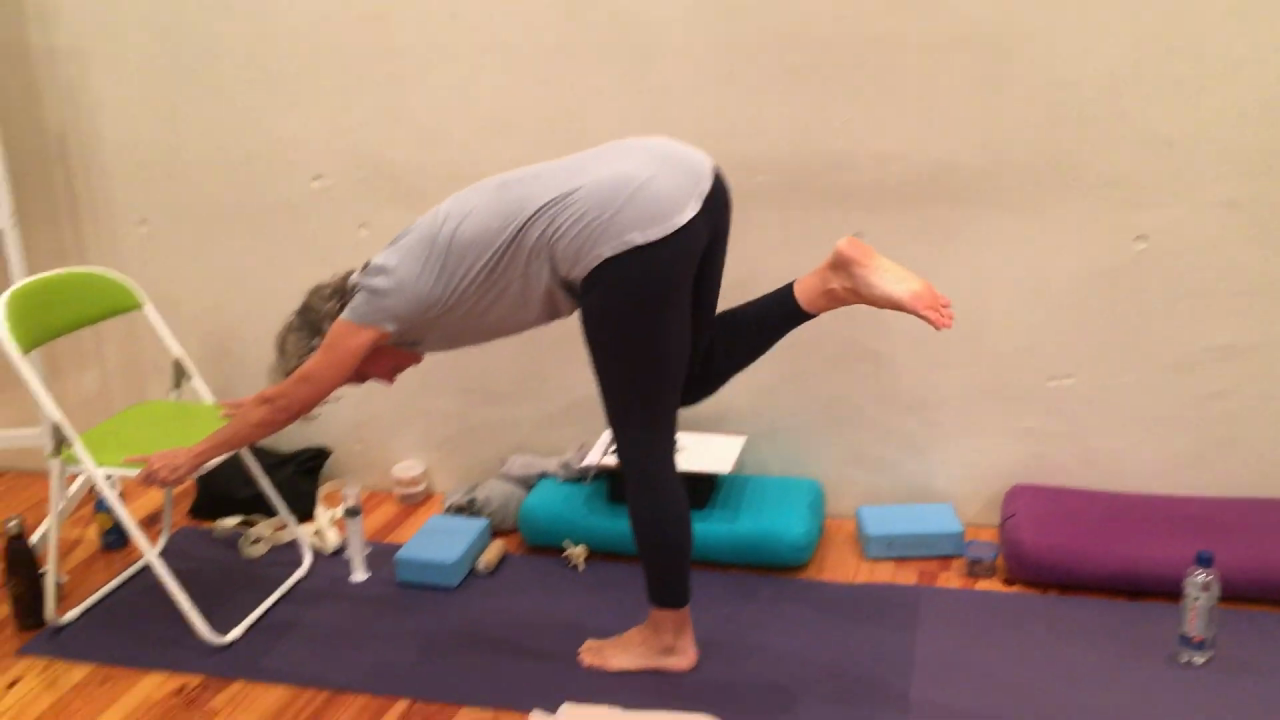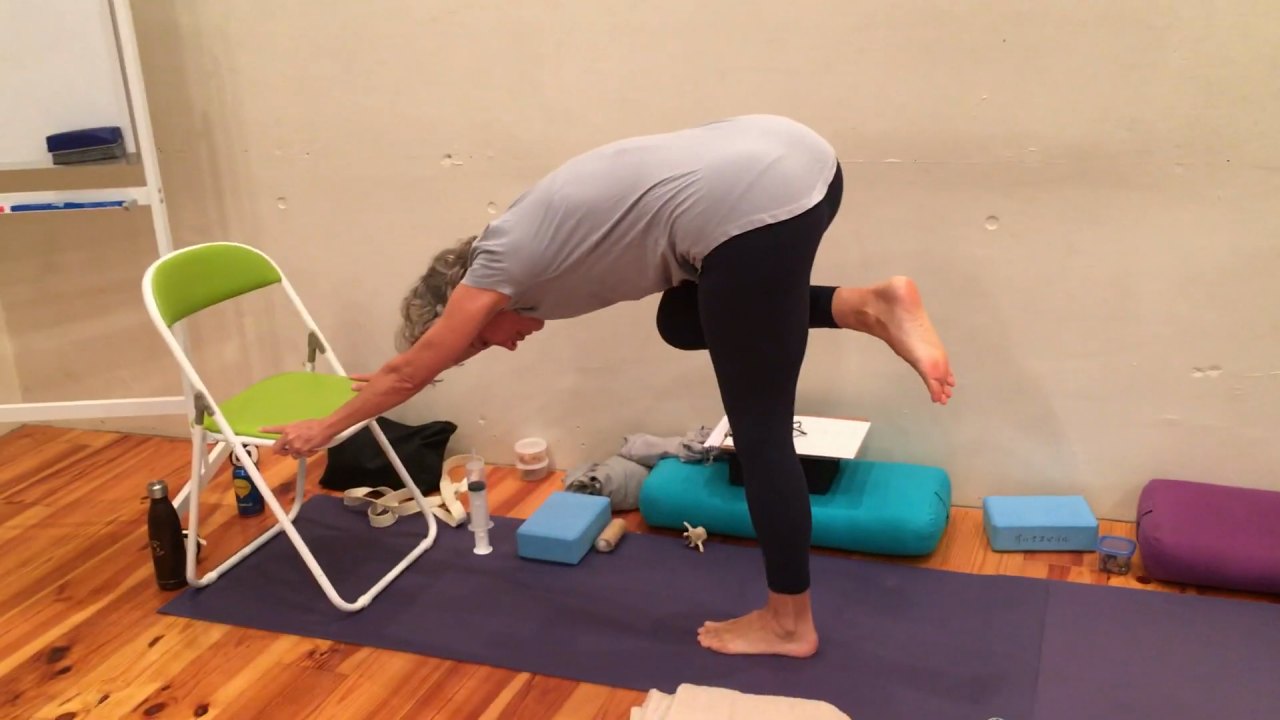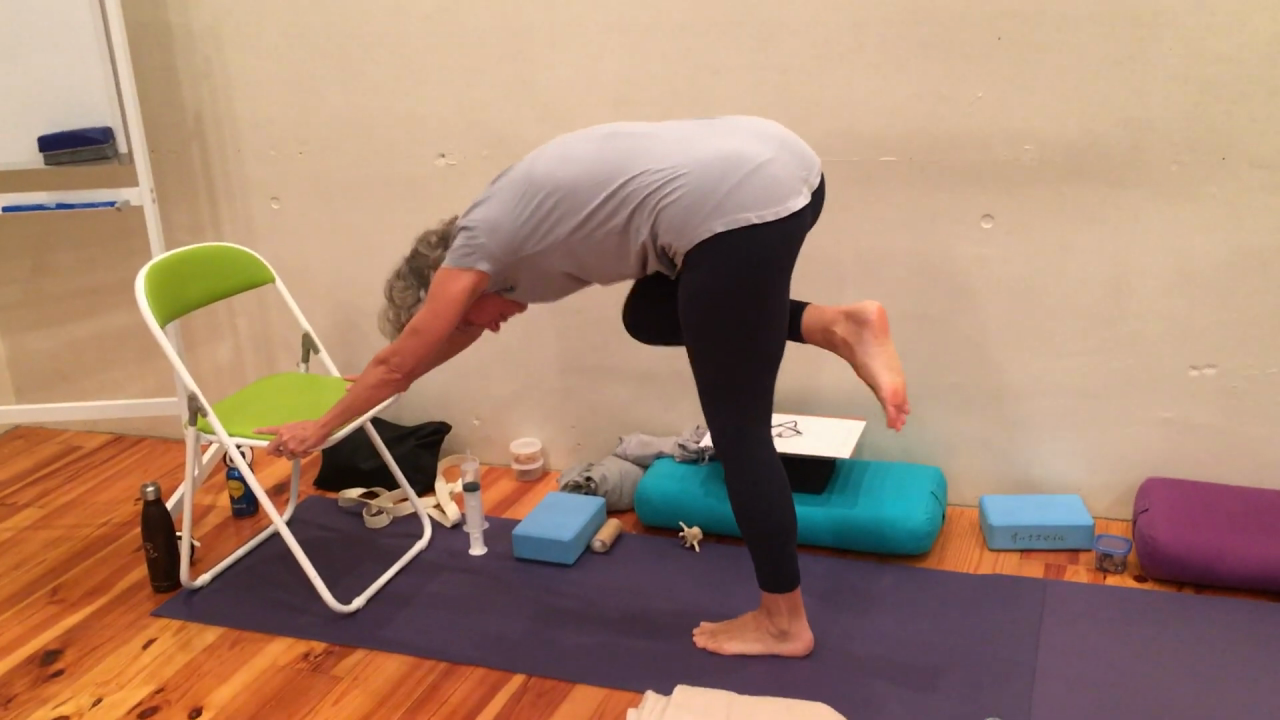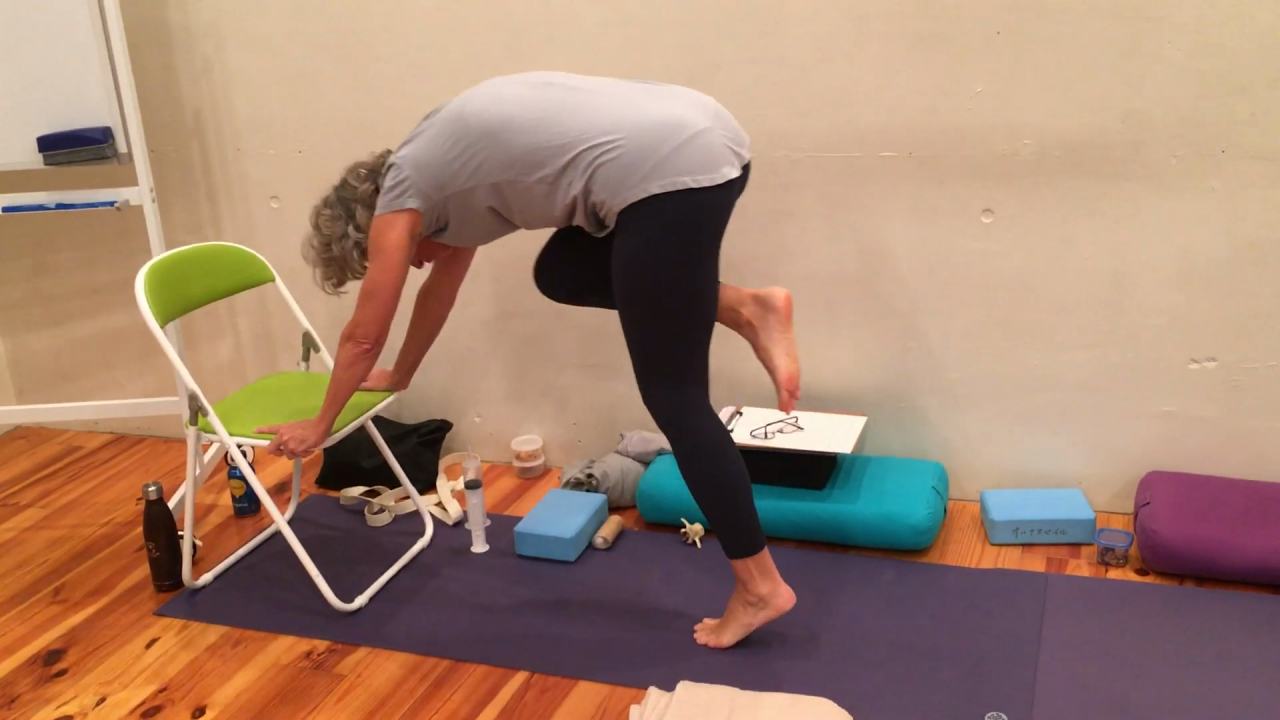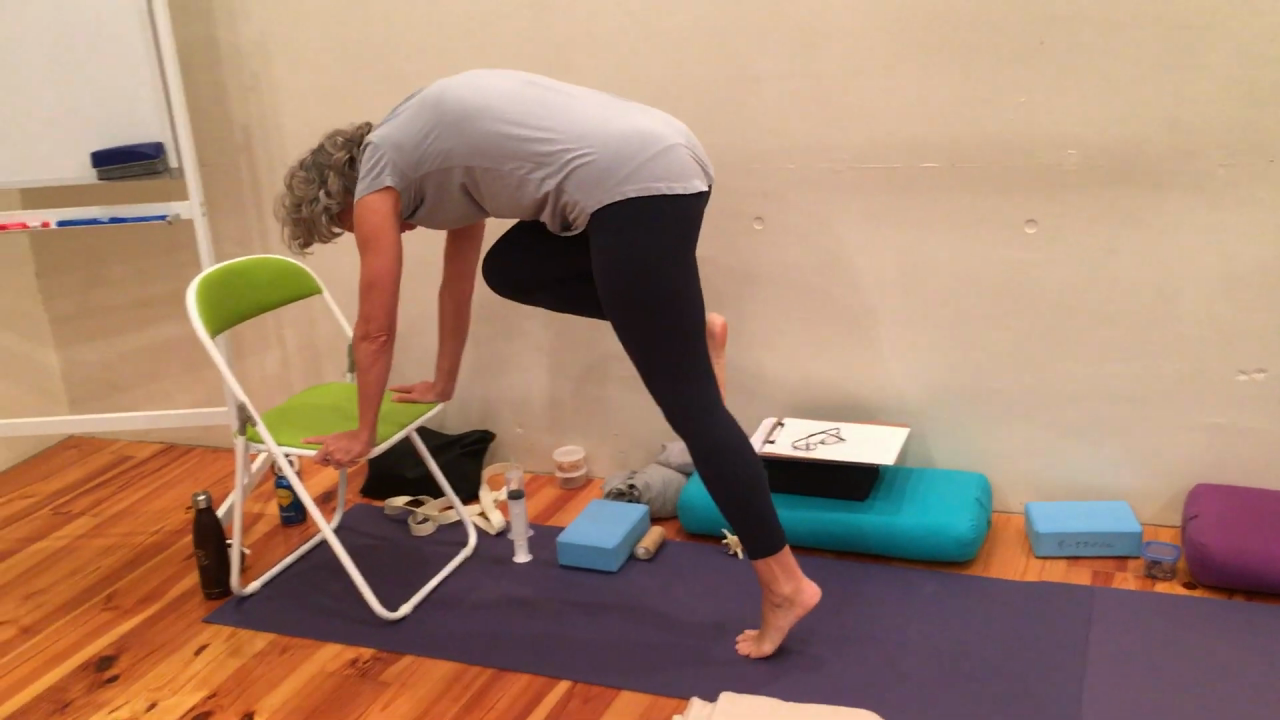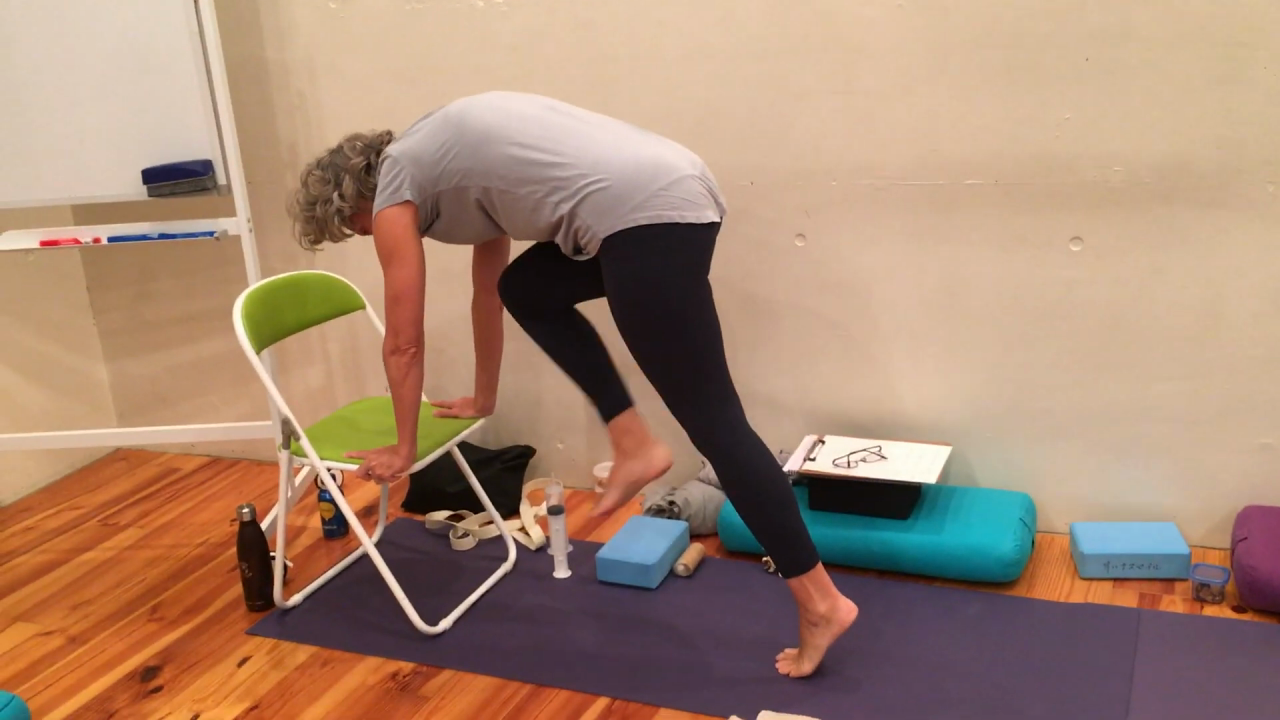
dt=0.7s
person 1, frame 1
left shoulder: (378, 304)
right shoulder: (404, 274)
left elbow: (287, 403)
left wrist: (188, 458)
right wrist: (263, 405)
left hip: (630, 226)
right hip: (677, 176)
left knee: (643, 449)
right knee: (684, 376)
left ankle: (669, 638)
right ankle: (831, 282)
person 1, frame 2
left shoulder: (497, 269)
right shoulder: (522, 242)
left elbow: (411, 372)
left wrist: (323, 430)
right wrist: (397, 377)
left hip: (751, 205)
right hip: (793, 156)
left knee: (760, 433)
right knee: (683, 324)
left ankle: (788, 624)
right ankle: (868, 307)
person 1, frame 3
left shoulder: (474, 249)
right shoulder: (504, 225)
left elbow: (396, 362)
right elbow: (448, 340)
left wrist: (320, 429)
right wrist: (396, 381)
left hip: (737, 205)
right hip: (778, 163)
left knee: (736, 430)
right knee: (650, 319)
left ankle: (783, 623)
right ankle: (836, 326)
person 1, frame 4
left shoulder: (400, 196)
right shoulder: (439, 174)
left elbow: (364, 336)
right elbow: (441, 287)
left wrist: (320, 425)
right wrist: (399, 376)
left hip: (668, 171)
right hip: (703, 137)
left knee: (674, 400)
right knee: (561, 275)
left ankle: (759, 587)
right ankle: (742, 307)
person 1, frame 5
left shoulder: (376, 179)
right shoulder: (425, 150)
left elbow: (375, 330)
right elbow: (457, 279)
left wrist: (362, 435)
right wrist: (442, 383)
left hip: (634, 185)
right hip: (662, 157)
left knee: (687, 401)
right knee: (509, 270)
left ankle: (785, 586)
right ankle: (687, 327)
person 1, frame 6
left shoulder: (394, 192)
right shoulder: (441, 159)
left elbow: (403, 343)
right elbow: (487, 295)
left wrist: (403, 449)
right wrist: (482, 399)
left hip: (645, 214)
right hip: (675, 185)
left knee: (710, 422)
right knee: (523, 289)
left ankle: (821, 603)
right ankle: (637, 445)
